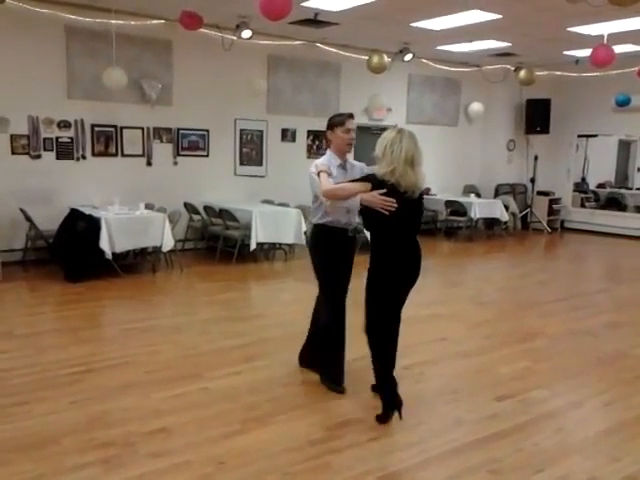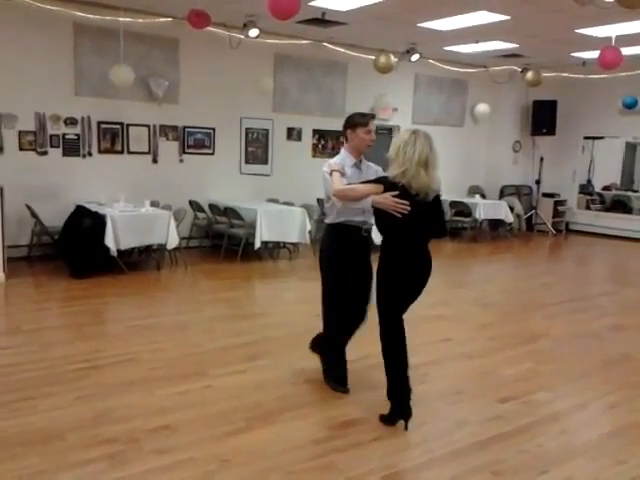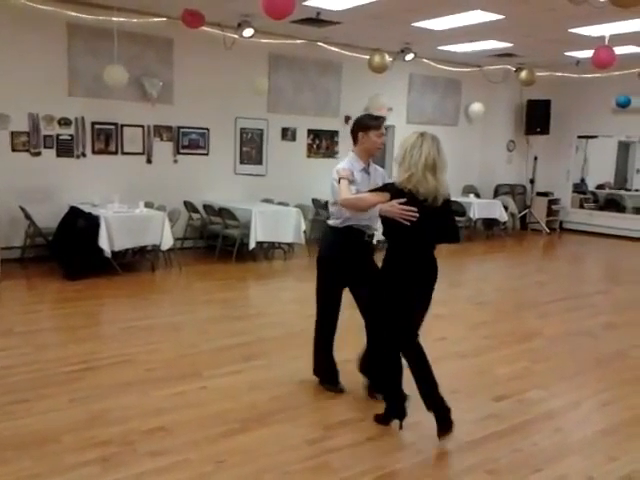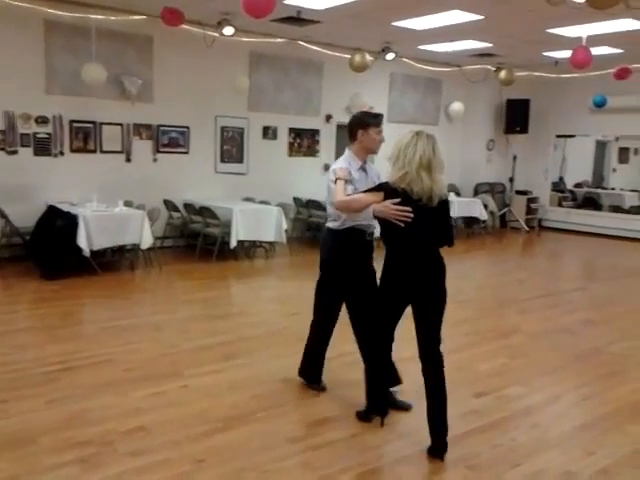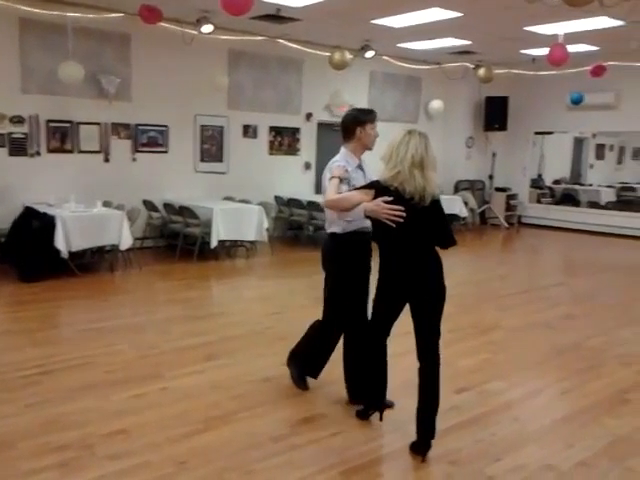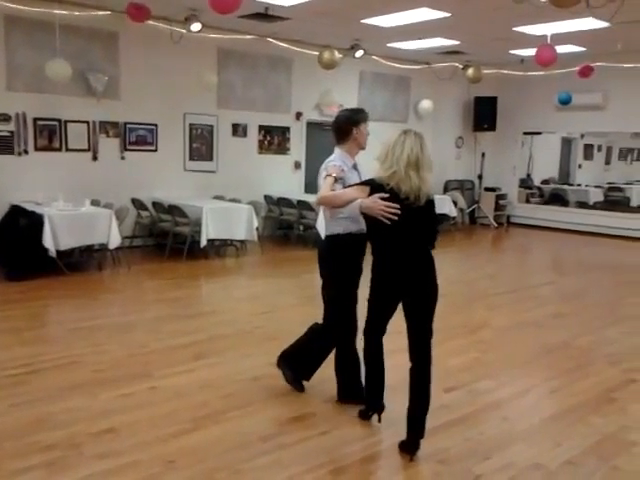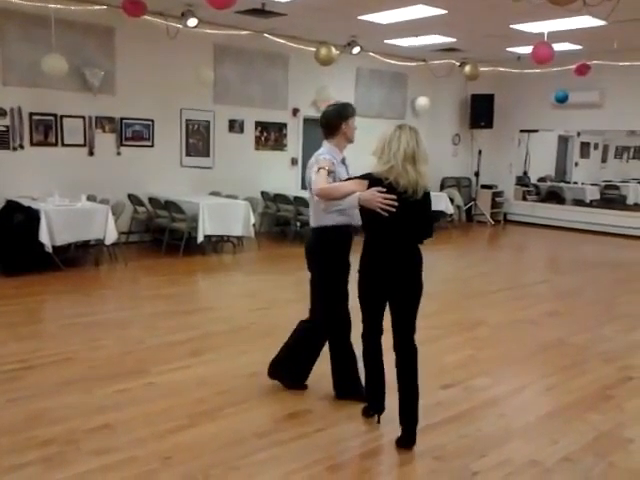
dt=0.2s
person 1, frame 1
left shoulder: (377, 182)
right shoulder: (415, 186)
left elbow: (329, 192)
left wrist: (323, 172)
left hip: (386, 262)
right hip: (411, 260)
left knee: (376, 327)
right knee: (390, 321)
left ankle: (391, 399)
right ankle: (384, 381)
person 1, frame 2
left shoulder: (390, 184)
right shoulder: (431, 190)
left elbow: (340, 191)
right elbow: (437, 229)
left wrist: (336, 171)
left hip: (395, 265)
right hip: (421, 265)
left knee: (389, 331)
right knee: (394, 321)
left ankle: (400, 406)
right ankle: (400, 392)
person 1, frame 3
left shoulder: (397, 190)
right shoulder: (441, 195)
left elbow: (347, 201)
right elbow: (451, 235)
left wrist: (345, 178)
left hip: (397, 272)
right hip: (425, 273)
left knee: (389, 338)
right knee: (408, 339)
left ankle: (395, 407)
right ankle: (439, 410)
person 1, frame 4
left shoulder: (390, 191)
right shoulder: (439, 195)
left elbow: (341, 203)
right elbow: (445, 238)
left wrist: (341, 178)
left hip: (398, 277)
right hip: (431, 277)
left knee: (382, 340)
right knee: (431, 352)
left ankle: (376, 405)
right ankle: (439, 438)
person 1, frame 5
left shoulder: (382, 189)
right shoulder: (430, 195)
left elbow: (331, 202)
right elbow: (445, 239)
left wrist: (336, 177)
left hip: (394, 277)
right hip: (429, 277)
left knee: (376, 336)
right knee: (428, 352)
left ankle: (372, 402)
right ankle: (424, 436)
person 1, frame 6
left shoulder: (377, 187)
right shoulder: (425, 195)
left elbow: (325, 198)
left wrist: (331, 176)
left hip: (387, 275)
right hip: (422, 276)
left knee: (373, 336)
right knee: (420, 351)
left ankle: (373, 404)
right ankle: (413, 435)
person 1, frame 7
left shoulder: (374, 181)
right shoulder: (421, 189)
left elbow: (322, 191)
left wrist: (323, 170)
left hip: (377, 268)
right hip: (409, 269)
left knee: (372, 334)
right knee: (405, 343)
left ankle: (375, 402)
right ankle: (408, 425)
person 2, frame 1
left shoulder: (357, 168)
right shoulder: (320, 167)
right elbow: (330, 198)
right wrist: (364, 198)
left hip: (347, 238)
right hip: (326, 238)
left knee: (329, 300)
right knee: (334, 304)
left ankle: (311, 355)
right ankle: (331, 371)
person 2, frame 2
left shoulder: (373, 170)
right shoulder: (334, 166)
left elbow: (393, 187)
right elbow: (341, 199)
right wrist: (376, 200)
left hip: (362, 241)
right hip: (338, 240)
left knee: (357, 309)
right knee: (337, 307)
left ankle: (324, 344)
right ankle: (334, 372)
person 2, frame 3
left shoulder: (378, 173)
right shoulder: (344, 169)
left elbow: (395, 198)
right elbow: (349, 205)
right wrist: (384, 209)
left hip: (363, 246)
right hip: (338, 244)
left knee: (379, 311)
right knee: (329, 310)
left ankle: (378, 375)
right ankle: (326, 373)
person 2, frame 4
left shoulder: (371, 170)
right shoulder: (341, 169)
left elbow: (385, 199)
right elbow: (342, 208)
right wrist: (376, 210)
left hip: (360, 245)
right hip: (341, 245)
left knee: (367, 317)
right knee: (327, 311)
right ankle: (310, 371)
person 2, frame 5
left shoulder: (360, 168)
right shoulder: (339, 168)
left elbow: (371, 201)
right elbow: (335, 207)
right wrist: (367, 208)
left hip: (358, 246)
right hip: (344, 247)
left knee: (354, 318)
right knee: (338, 317)
left ankle: (359, 387)
right ankle: (301, 360)
person 2, frame 6
left shoulder: (352, 167)
right shoulder: (335, 167)
left elbow: (355, 203)
right elbow: (330, 204)
right wrist: (363, 205)
left hip: (350, 247)
right hip: (340, 249)
left knee: (343, 319)
right knee: (339, 320)
left ankle: (349, 387)
right ankle: (293, 361)
person 2, frame 7
left shoulder: (338, 161)
right shoulder: (324, 160)
left elbow: (340, 197)
right elbow: (323, 199)
right wrist: (361, 199)
left hip: (336, 241)
right hip: (329, 242)
left knee: (333, 314)
right knee: (328, 315)
left ankle: (347, 384)
right ankle: (288, 369)
